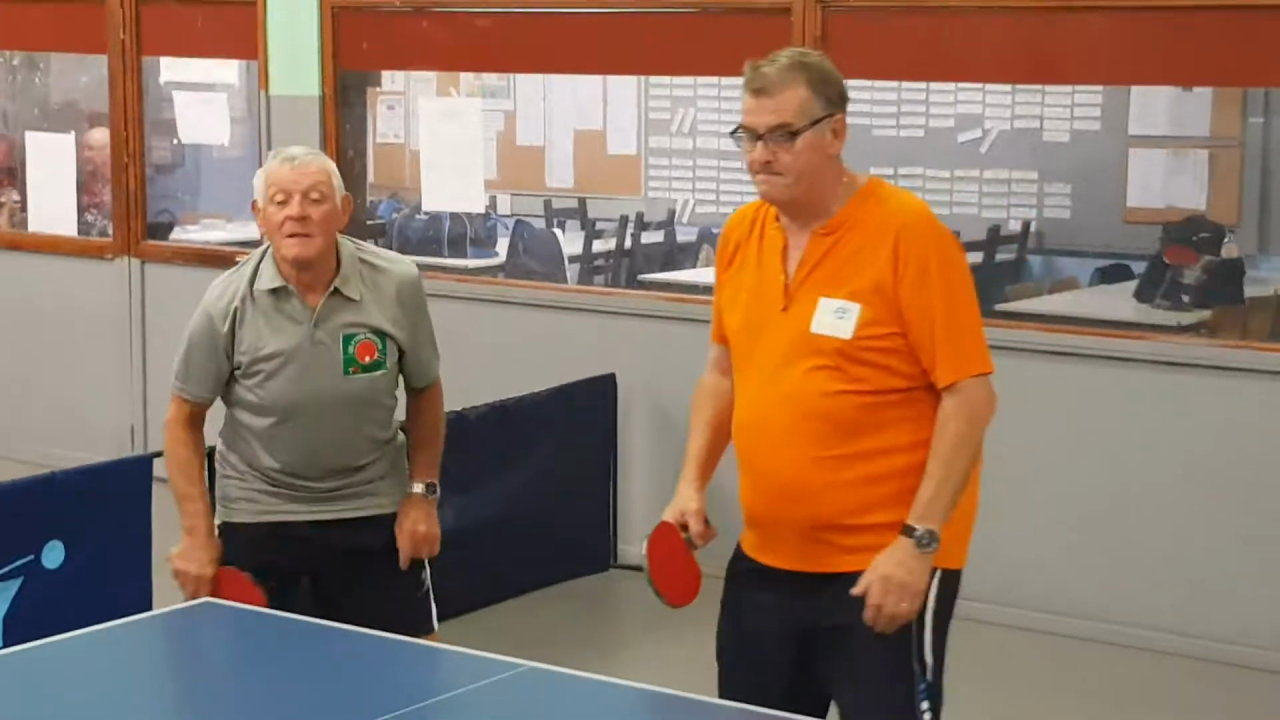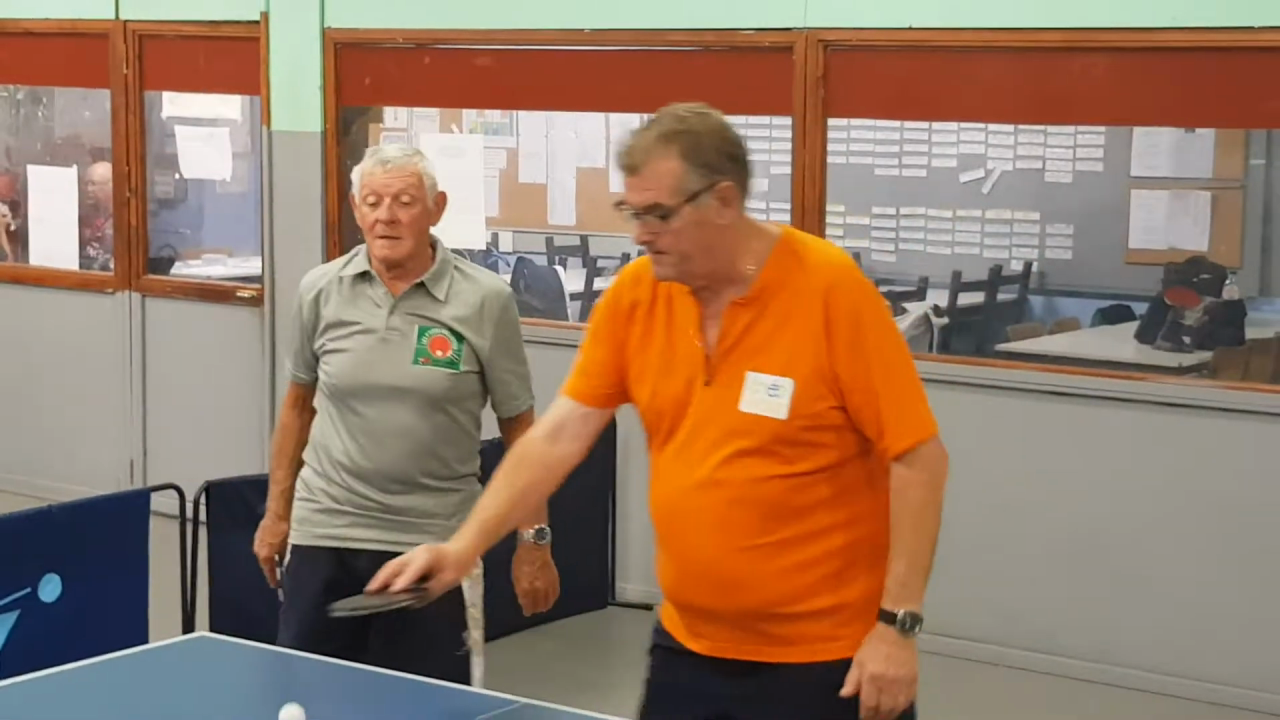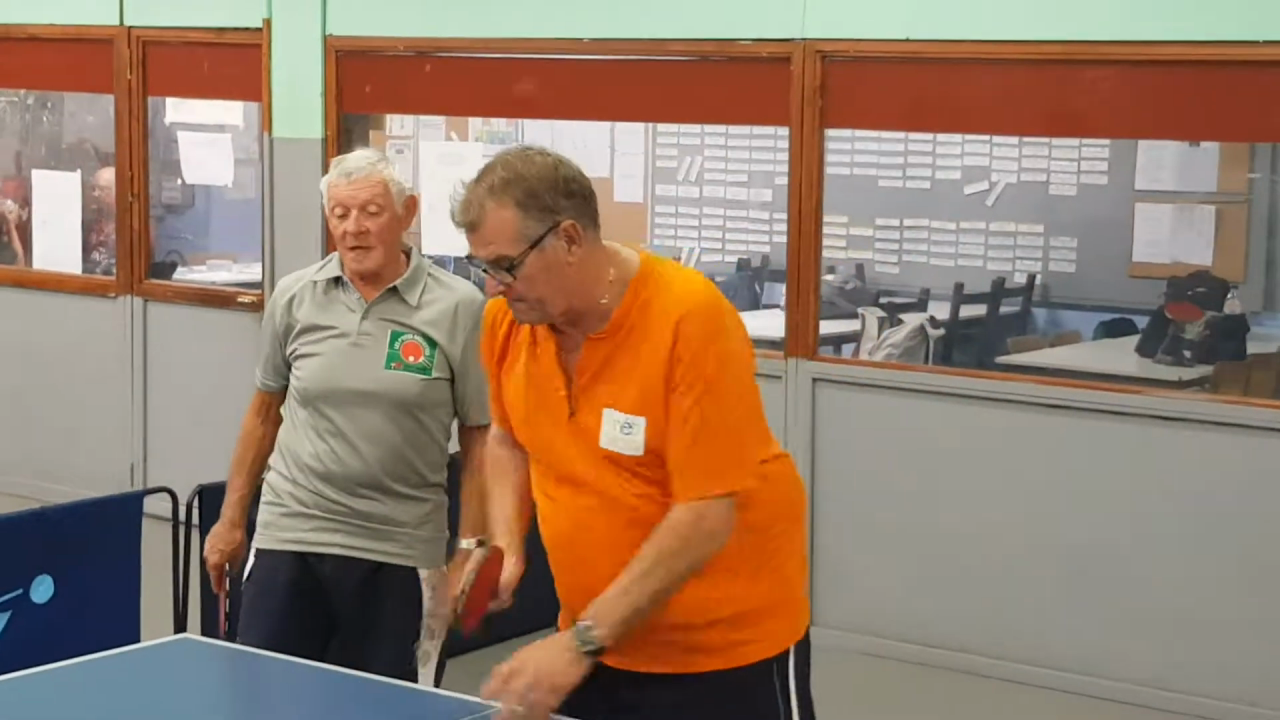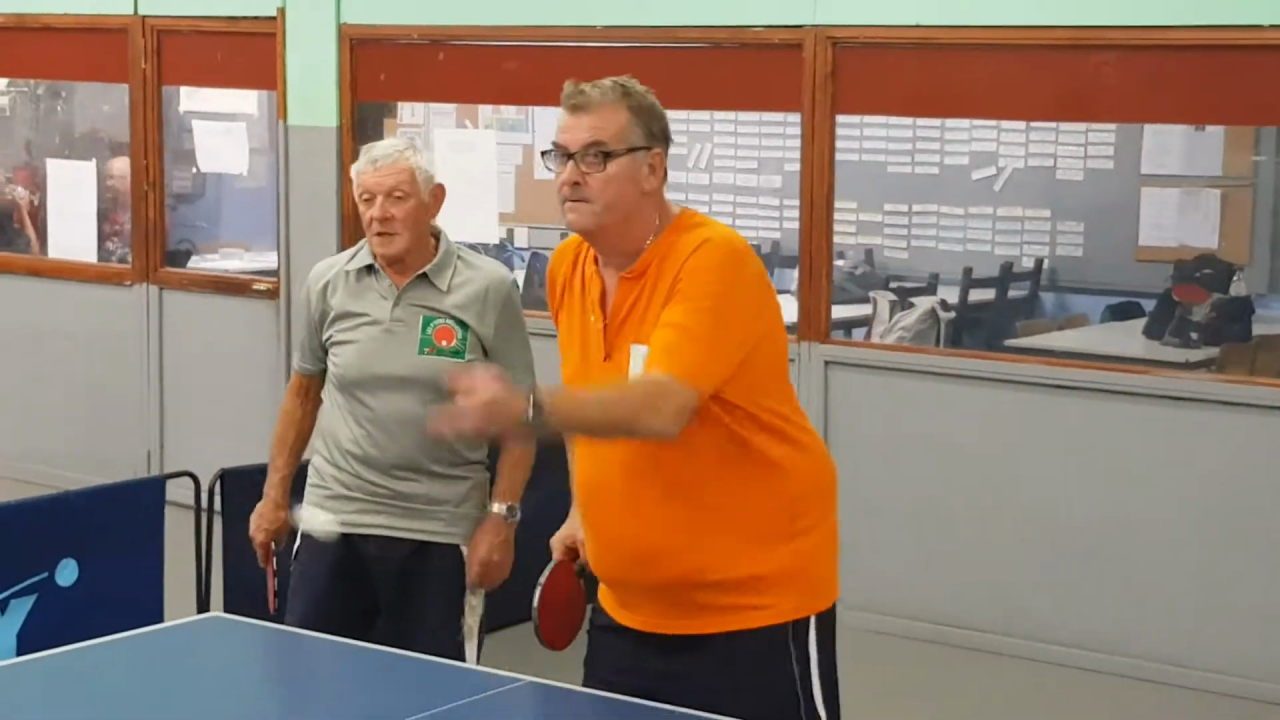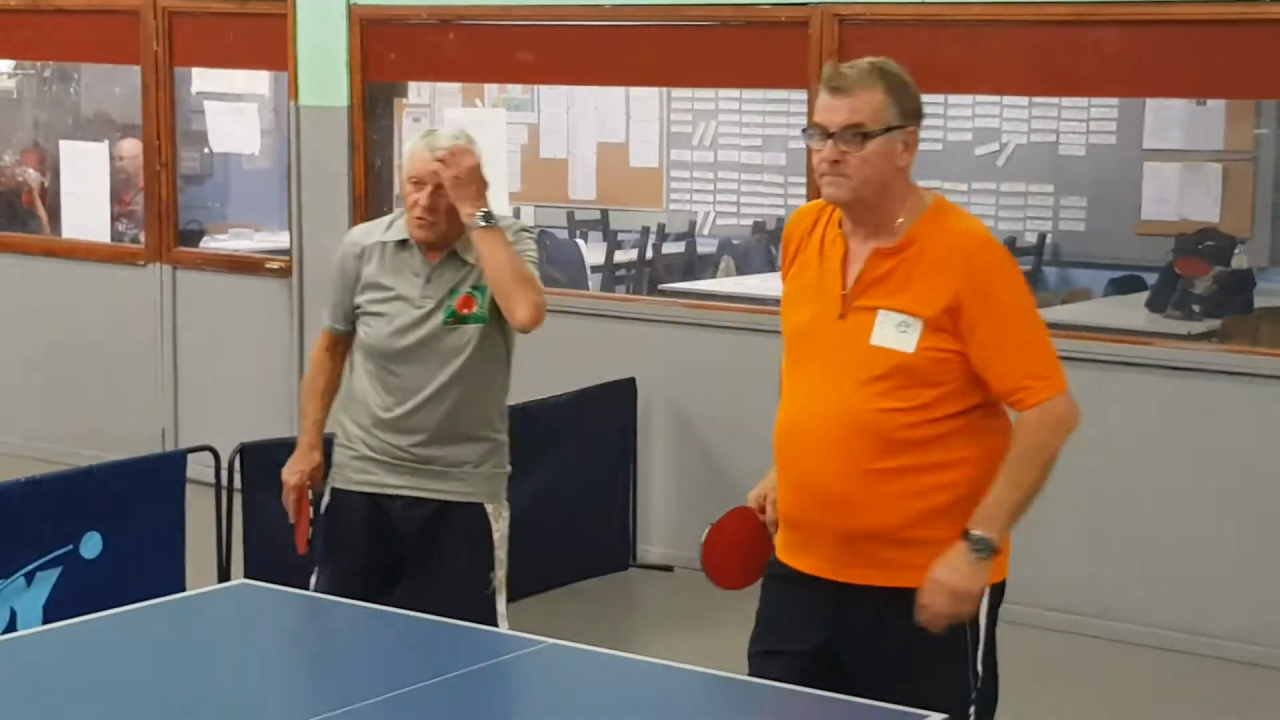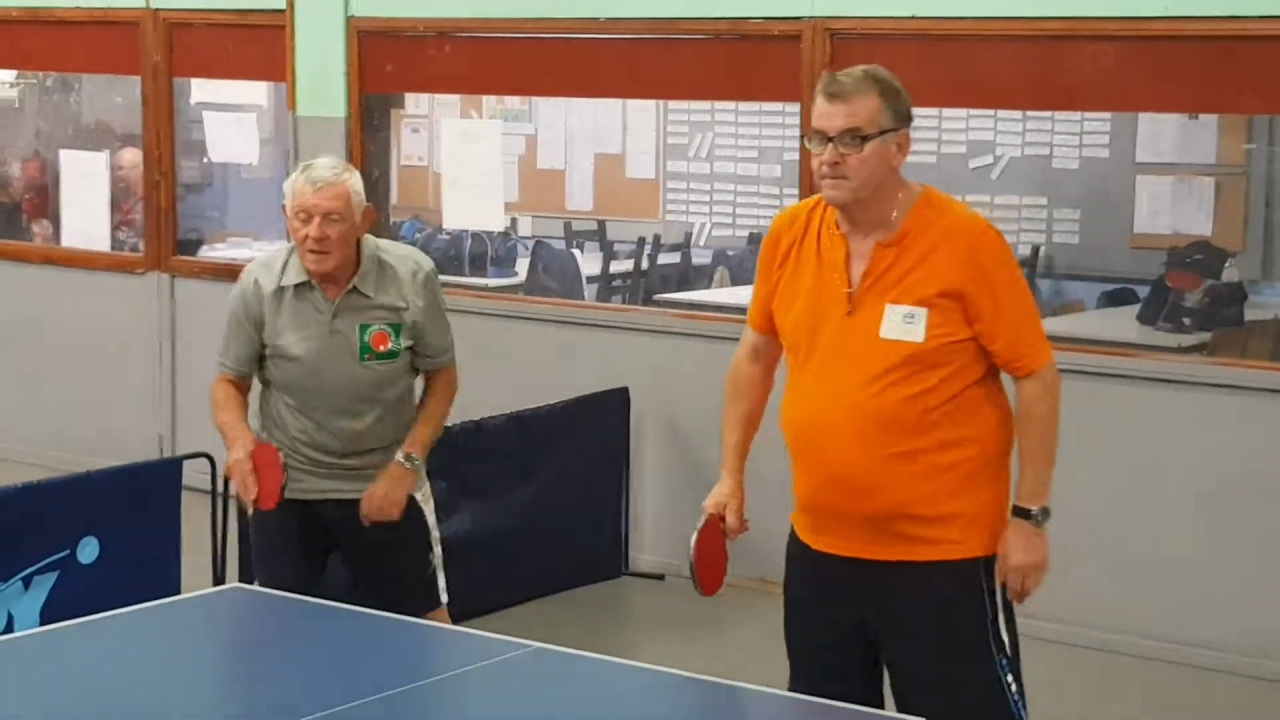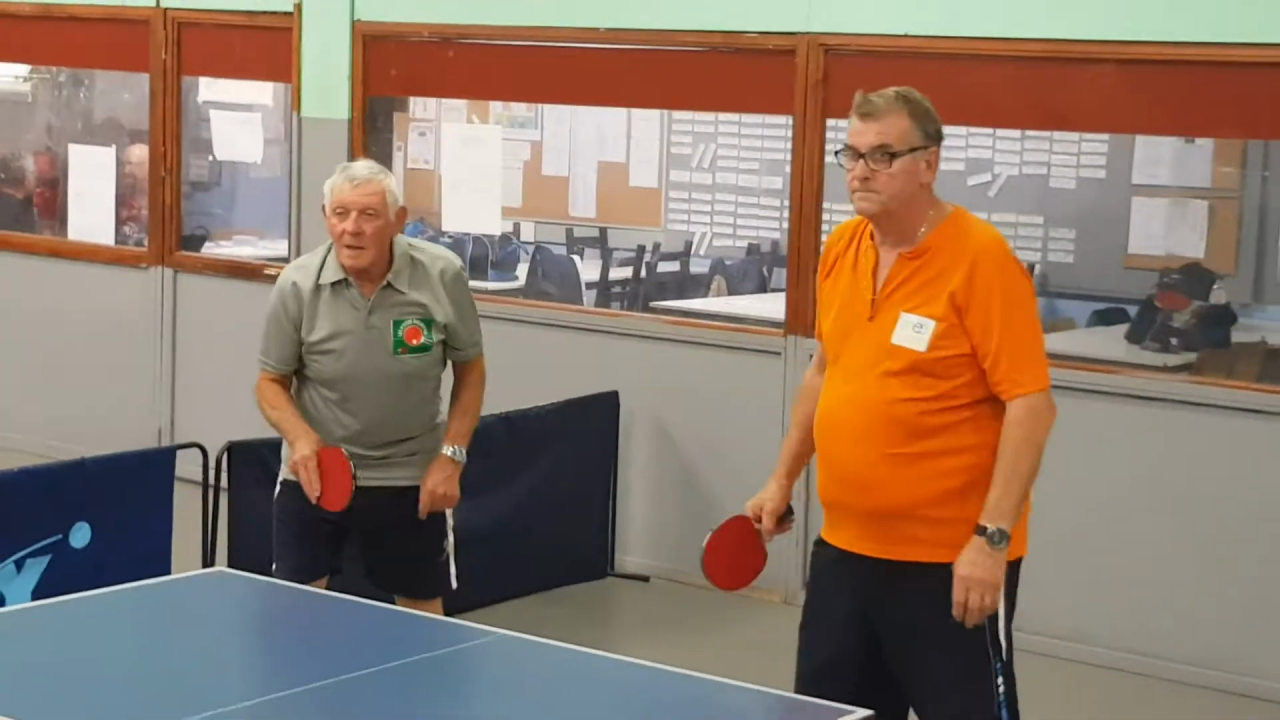
dt=0.7s
person 1, frame 1
left shoulder: (907, 233)
right shoulder: (739, 234)
left elbow: (971, 396)
left wrist: (918, 540)
right wrist: (691, 483)
left hip: (888, 562)
right hip: (765, 562)
person 1, frame 2
left shoulder: (831, 289)
right shoulder: (633, 295)
left elbow: (917, 457)
right elbow: (559, 435)
left wrist: (898, 623)
right wrist: (463, 547)
left hip: (821, 651)
right hip: (689, 641)
person 1, frame 3
left shoulder: (689, 320)
right shoulder: (505, 319)
left elbow: (709, 513)
left wrist: (583, 640)
right wrist: (505, 544)
left hip: (730, 647)
right hip: (601, 641)
person 1, frame 4
left shoulder: (711, 259)
right shoulder: (567, 266)
left elbow: (661, 407)
left wrist: (527, 407)
right wrist: (586, 510)
left hip: (753, 606)
person 1, frame 5
left shoulder: (966, 254)
right shoulder: (801, 232)
left elbow: (1049, 409)
left wrist: (976, 546)
left hip: (927, 580)
right hip: (800, 566)
person 1, frame 6
left shoulder: (965, 240)
right shoulder: (789, 234)
left elbow: (1036, 376)
right elbow: (756, 355)
left wrist: (1028, 515)
right wrist: (731, 473)
left hip: (941, 551)
right hip: (819, 544)
person 1, frame 7
left shoulder: (981, 258)
right shoulder: (840, 246)
left elbow: (1030, 404)
left wrist: (994, 538)
right wrist: (782, 479)
left hip: (948, 559)
right hip: (843, 546)
person 2, frame 1
left shoulder: (396, 285)
right shoulder: (229, 302)
left elbow: (424, 391)
right elbow: (184, 419)
left wrist: (423, 494)
right wrist: (198, 534)
left hip: (373, 510)
right hip: (258, 516)
person 2, frame 2
left shoulder: (486, 299)
right shoulder: (320, 291)
left elbow: (519, 426)
left wrist: (534, 538)
right wrist: (277, 510)
left hip: (436, 546)
right hip: (324, 538)
person 2, frame 3
left shoulder: (458, 307)
right shoulder: (293, 298)
left elbow: (479, 439)
right elbow: (265, 411)
left wrist: (470, 550)
right wrist: (232, 517)
left hip: (399, 555)
right hip: (290, 542)
person 2, frame 4
left shoulder: (488, 288)
right shoulder: (327, 283)
left wrist: (501, 515)
right wrist: (275, 495)
left hip: (439, 533)
right hip: (334, 524)
person 2, frame 5
left shoulder: (503, 242)
right shoulder: (362, 248)
left elbow: (526, 314)
right elbow: (332, 347)
left wrist: (475, 215)
right wrist: (308, 443)
left hip: (462, 490)
right hip: (360, 481)
person 2, frame 6
left shoulder: (413, 277)
right shoulder: (259, 284)
left elbow: (442, 378)
right elbow: (229, 383)
left wrist: (403, 464)
right wrist: (239, 438)
left hip: (384, 485)
right hip: (286, 485)
left knee: (425, 625)
person 2, frame 7
left shoulder: (443, 275)
right shoulder: (297, 284)
left elbow: (470, 371)
right elbow: (271, 381)
left wrist: (451, 455)
right wrist: (300, 437)
left hip: (410, 476)
right hip: (317, 472)
left knee: (423, 612)
